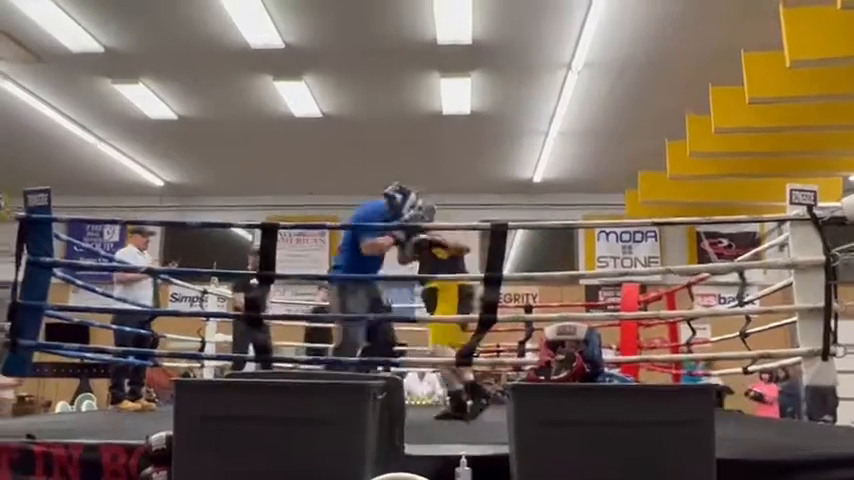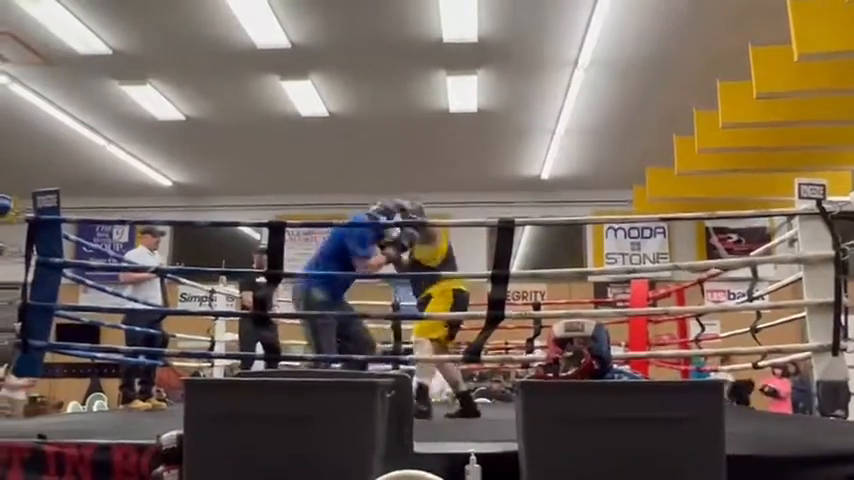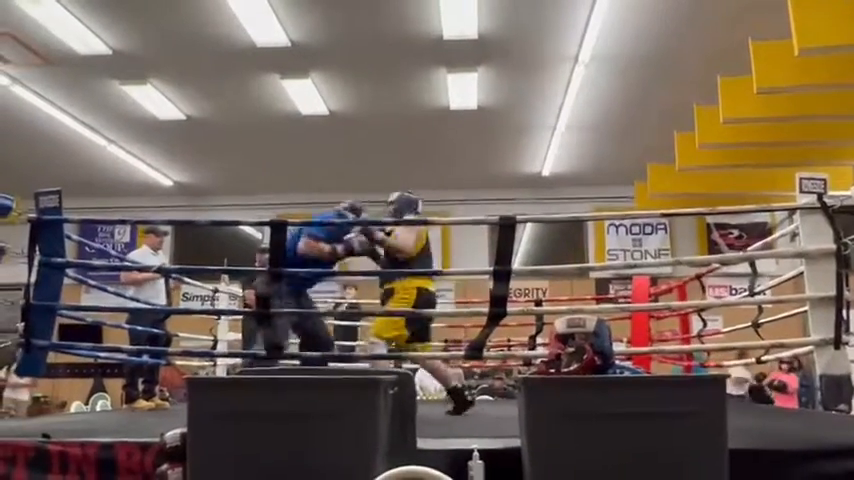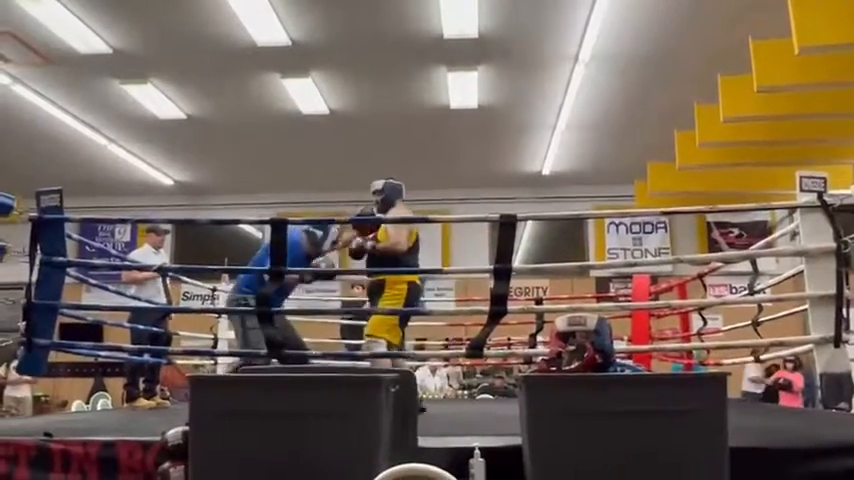
dt=0.2s
person 1, frame 1
left shoulder: (441, 237)
right shoulder: (423, 247)
left elbow: (464, 248)
right elbow: (404, 259)
left wrist: (438, 241)
right wrist: (403, 243)
left hip: (451, 293)
right hip: (441, 297)
left knee: (441, 349)
right knee: (445, 350)
left ankle: (478, 392)
right ankle: (456, 405)
person 1, frame 2
left shoulder: (430, 235)
right shoulder: (418, 245)
right elbow: (405, 269)
left hip: (446, 296)
right hip: (438, 298)
left knee: (422, 341)
right knee: (439, 354)
left ankle: (421, 400)
right ankle: (468, 404)
person 1, frame 3
left shoulder: (408, 224)
right shoulder: (402, 230)
left elbow: (404, 249)
right elbow: (389, 261)
left wrist: (378, 236)
right wrist: (377, 237)
left hip: (410, 293)
right hip: (406, 294)
left knee: (380, 337)
right knee: (422, 354)
right ankle: (460, 395)
person 1, frame 4
left shoulder: (399, 214)
right shoulder: (391, 218)
left elbow: (399, 246)
left wrist: (368, 246)
left hip: (397, 286)
right hip: (389, 287)
left knee: (375, 340)
right knee: (389, 343)
person 2, frame 1
left shoulder: (146, 256)
right shoulder: (123, 254)
right elbow: (119, 277)
right wrist: (145, 273)
left hip: (144, 312)
right hip: (126, 312)
left ankle: (136, 395)
right ankle: (118, 397)
person 2, frame 2
left shoulder: (157, 257)
right shoulder: (133, 255)
right elbow: (124, 277)
right wrist: (151, 274)
left hip: (155, 312)
right hip: (137, 311)
left knee: (153, 354)
right knee: (133, 355)
left ankle: (146, 394)
right ankle: (129, 397)
person 2, frame 3
left shoulder: (161, 256)
right shoulder: (136, 255)
right elbow: (125, 278)
right wrist: (152, 275)
left hip: (159, 312)
right hip: (141, 311)
left knee: (156, 353)
left ankle: (150, 394)
right ankle: (132, 396)
person 2, frame 4
left shoulder: (163, 255)
right shoulder: (138, 254)
right elbow: (126, 277)
right wrist: (152, 274)
left hip: (160, 310)
right hip: (143, 310)
left ankle: (150, 393)
right ankle: (133, 395)
person 3, frame 1
left shoulder: (383, 212)
right shoulder: (374, 211)
right elbow: (367, 247)
right wrist: (395, 237)
left hip: (365, 282)
right hip: (348, 282)
left knee: (385, 338)
right knee: (350, 342)
person 3, frame 2
left shoulder: (365, 229)
right shoulder: (358, 229)
right elbow: (366, 267)
right wrist: (391, 252)
left hip: (330, 297)
right hip: (315, 295)
left knee: (362, 345)
right knee: (324, 359)
person 3, frame 3
left shoulder: (338, 229)
right shoulder: (327, 222)
right elbow: (304, 247)
right wrist: (339, 249)
left hip: (295, 290)
right hip: (278, 285)
left knee: (323, 343)
right knee: (275, 347)
person 3, frame 4
left shoulder: (303, 246)
right shoulder: (292, 242)
right wrist: (304, 276)
left hip: (268, 307)
right hip: (246, 304)
left knee: (298, 353)
right knee: (255, 360)
